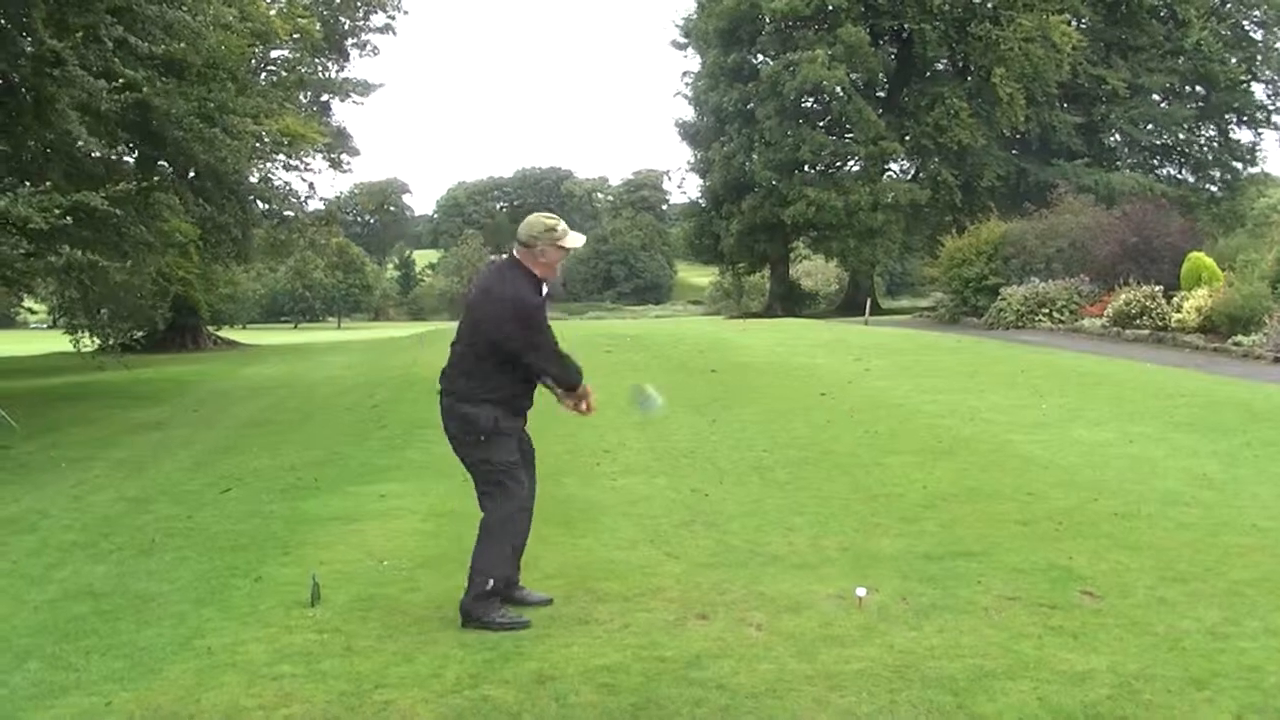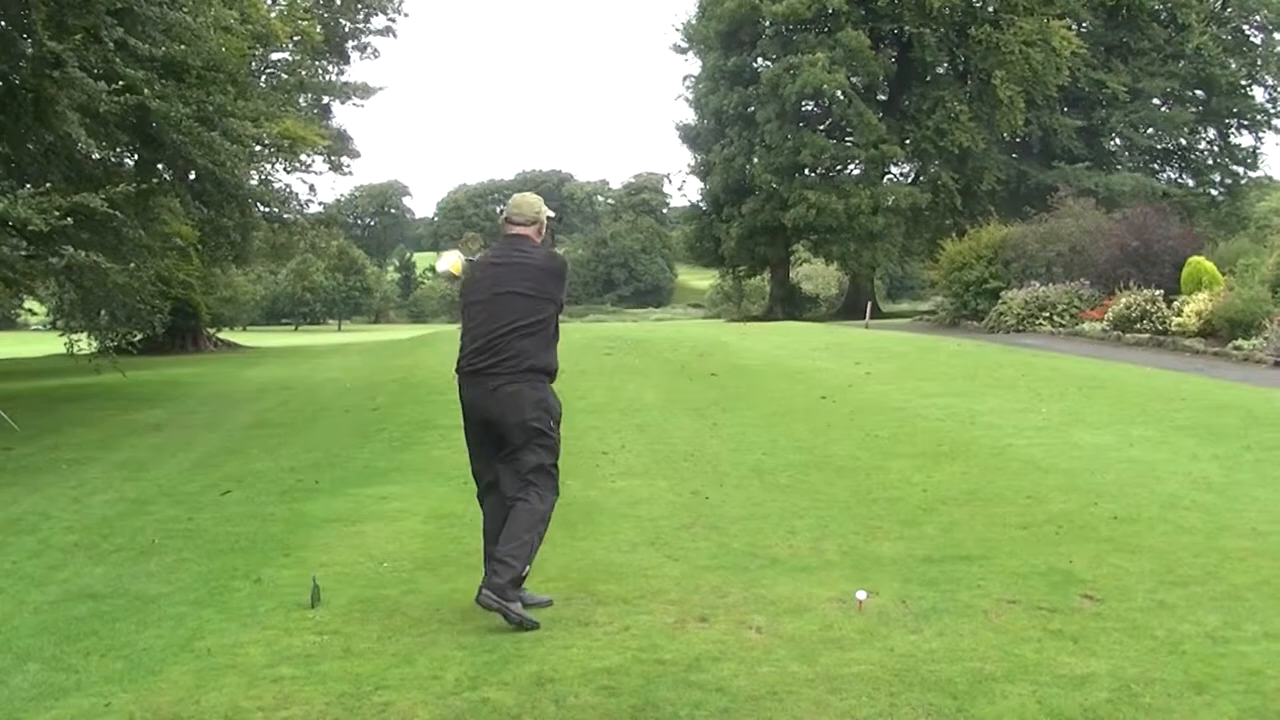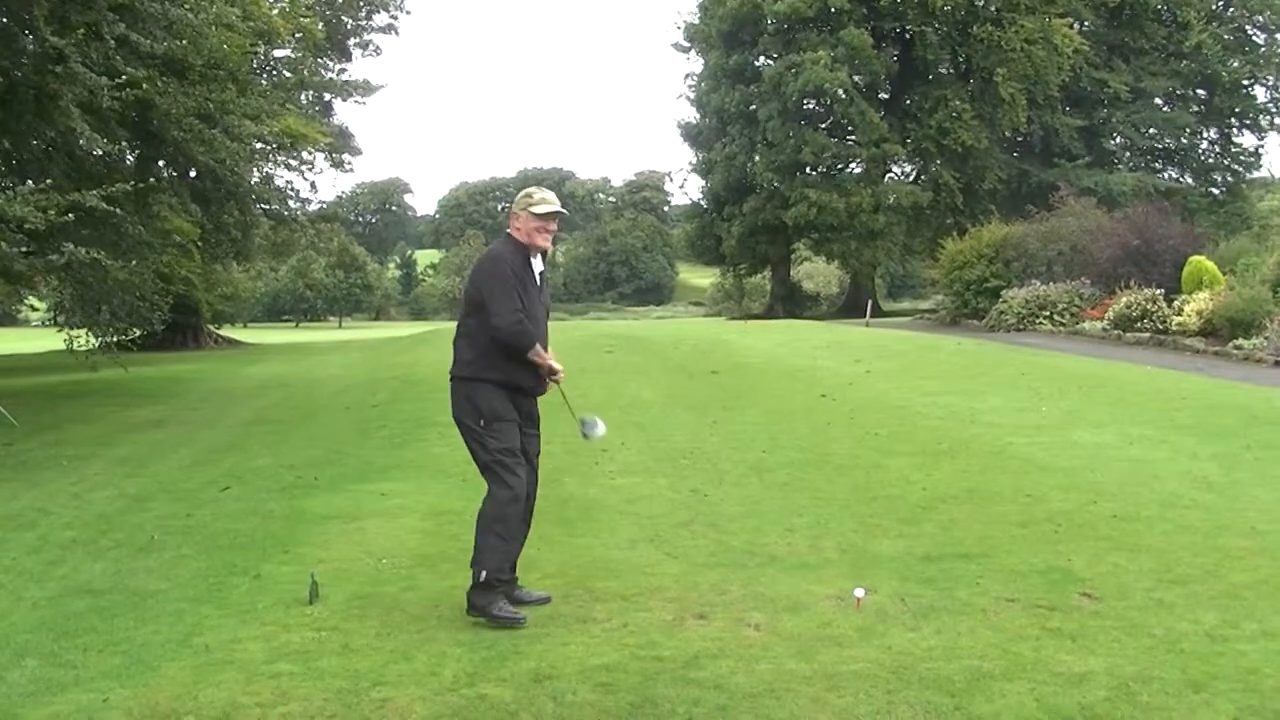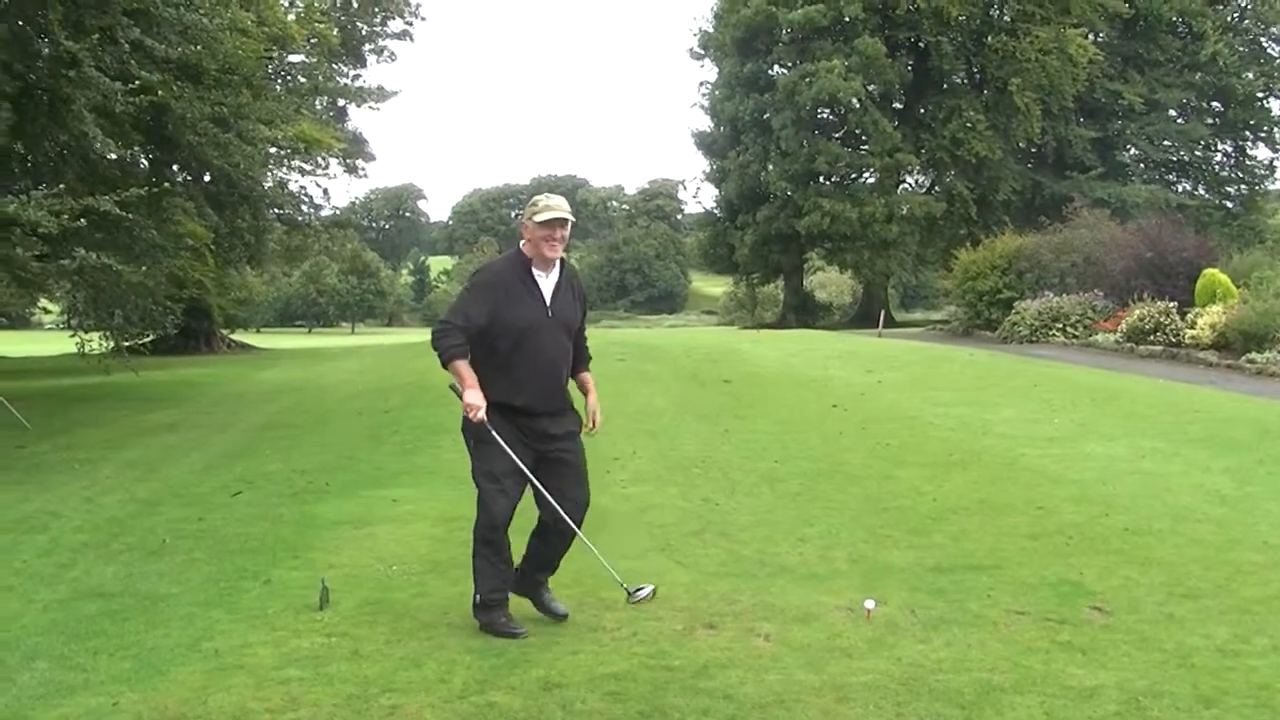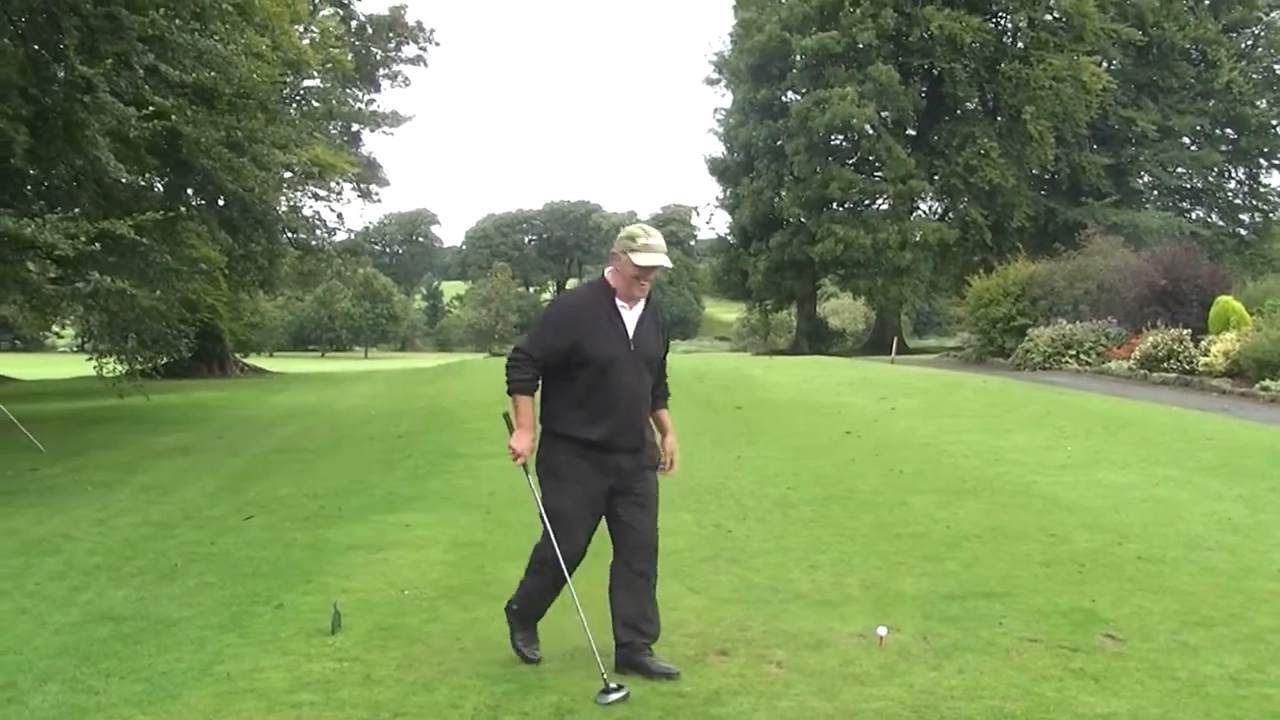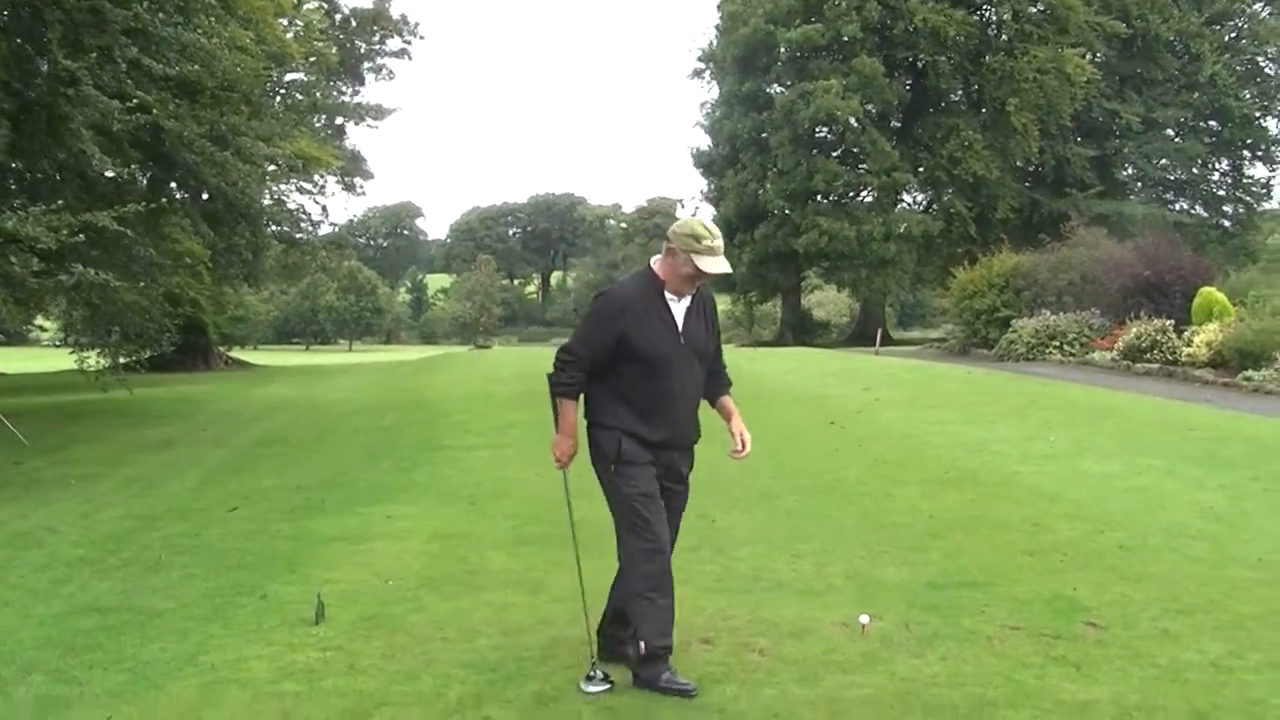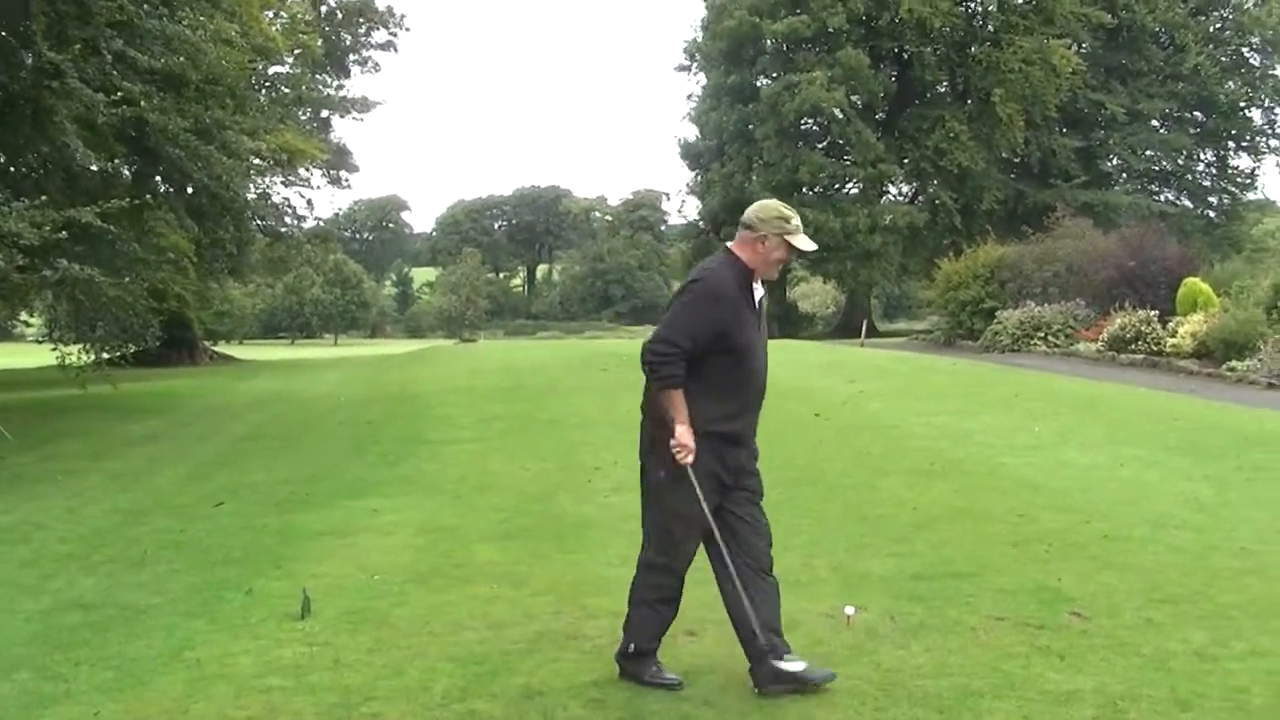
dt=0.5s
person 1, frame 1
left shoulder: (532, 280)
right shoulder: (508, 297)
left elbow: (543, 351)
right elbow: (546, 358)
left wrist: (564, 389)
right wrist: (580, 389)
left hip: (501, 406)
right hip: (475, 412)
left knee: (518, 493)
right knee: (509, 497)
left ankle: (503, 583)
right ankle: (481, 602)
person 1, frame 2
left shoulder: (475, 269)
right shoulder: (550, 265)
left hip: (474, 389)
right hip: (522, 391)
left knee: (497, 488)
right knee: (537, 488)
left ankle: (503, 582)
right ankle: (502, 583)
person 1, frame 3
left shoulder: (531, 263)
right shoulder: (501, 262)
right elbow: (508, 327)
left wrist: (541, 357)
right wrist: (546, 361)
left hip: (513, 394)
right hip: (484, 394)
left knee: (521, 488)
right knee: (509, 486)
left ankle: (502, 582)
right ankle: (484, 590)
person 1, frame 4
left shoulder: (571, 281)
right shoulder: (494, 278)
right elbow: (448, 333)
left wrist: (589, 393)
right wrist: (471, 388)
left hip: (558, 419)
right hip: (500, 419)
left knee: (572, 502)
right knee: (497, 512)
left ankle: (531, 578)
right ankle: (491, 606)
person 1, frame 5
left shoulder: (653, 313)
right shoulder: (573, 308)
right elbow: (523, 364)
left wrist: (666, 432)
right wrist: (525, 428)
left hip: (634, 455)
right hip: (574, 453)
left knee: (640, 550)
right knee: (563, 547)
left ankle: (635, 648)
right ankle: (522, 616)
person 1, frame 6
left shoulder: (702, 302)
right shoulder: (622, 301)
left elbow: (713, 369)
right elbow: (570, 365)
left wrist: (732, 418)
right wrist: (566, 432)
left hip: (676, 448)
right hip: (625, 446)
left knee: (650, 549)
right knee: (649, 548)
left ankle: (617, 633)
right ankle: (649, 659)
person 1, frame 7
left shoulder: (750, 286)
right shoulder: (712, 287)
right elbow: (661, 354)
right wrist: (678, 425)
left hip: (733, 444)
right hip: (688, 447)
left knee: (750, 551)
right knee: (669, 553)
left ankle: (770, 662)
right ankle: (636, 655)
